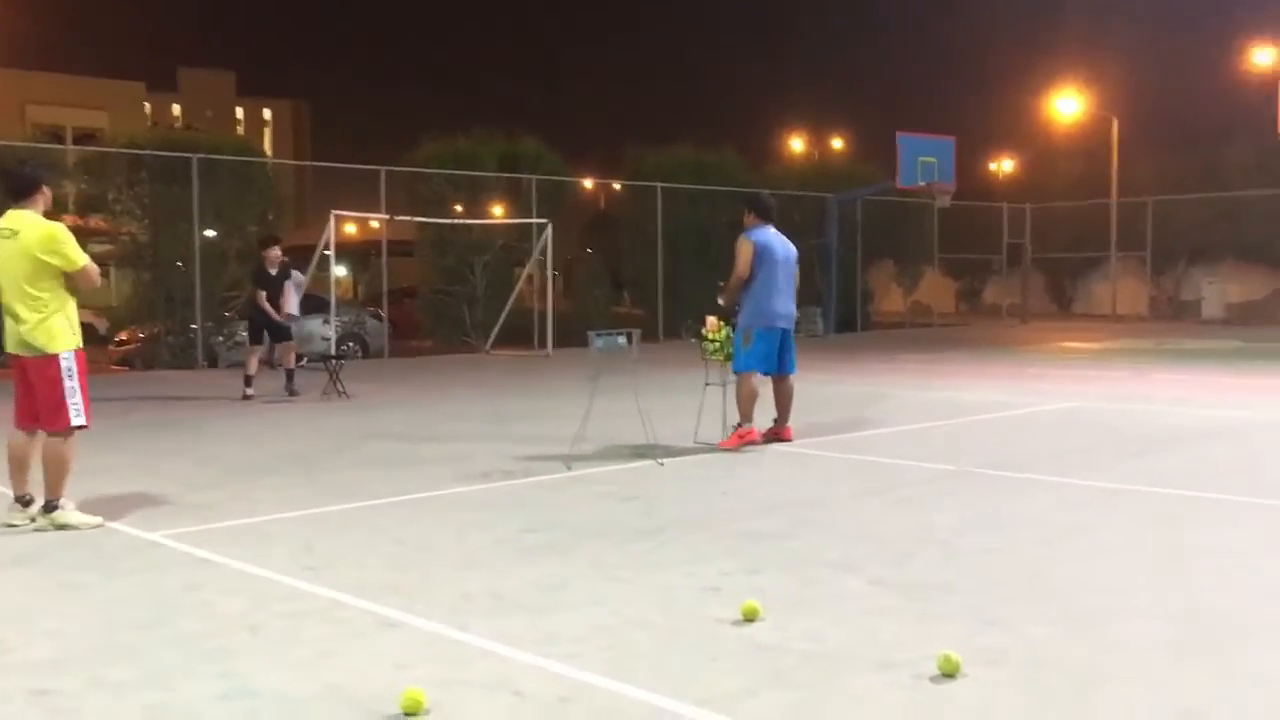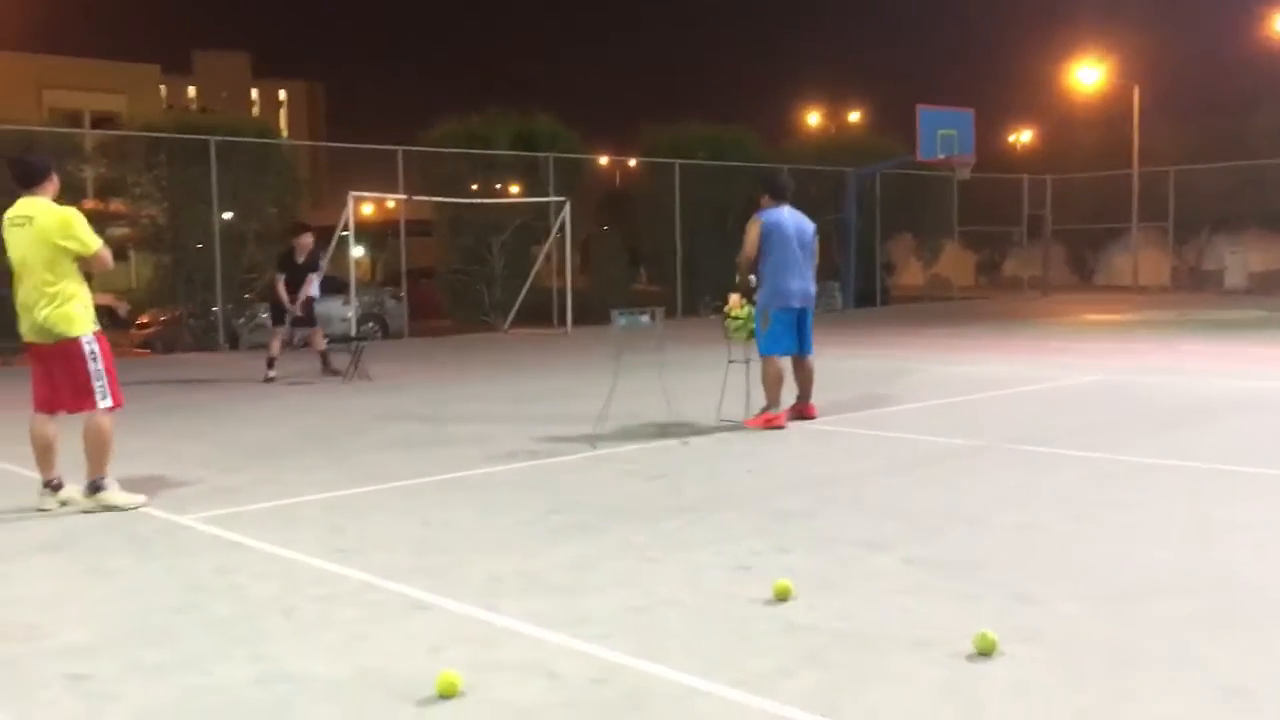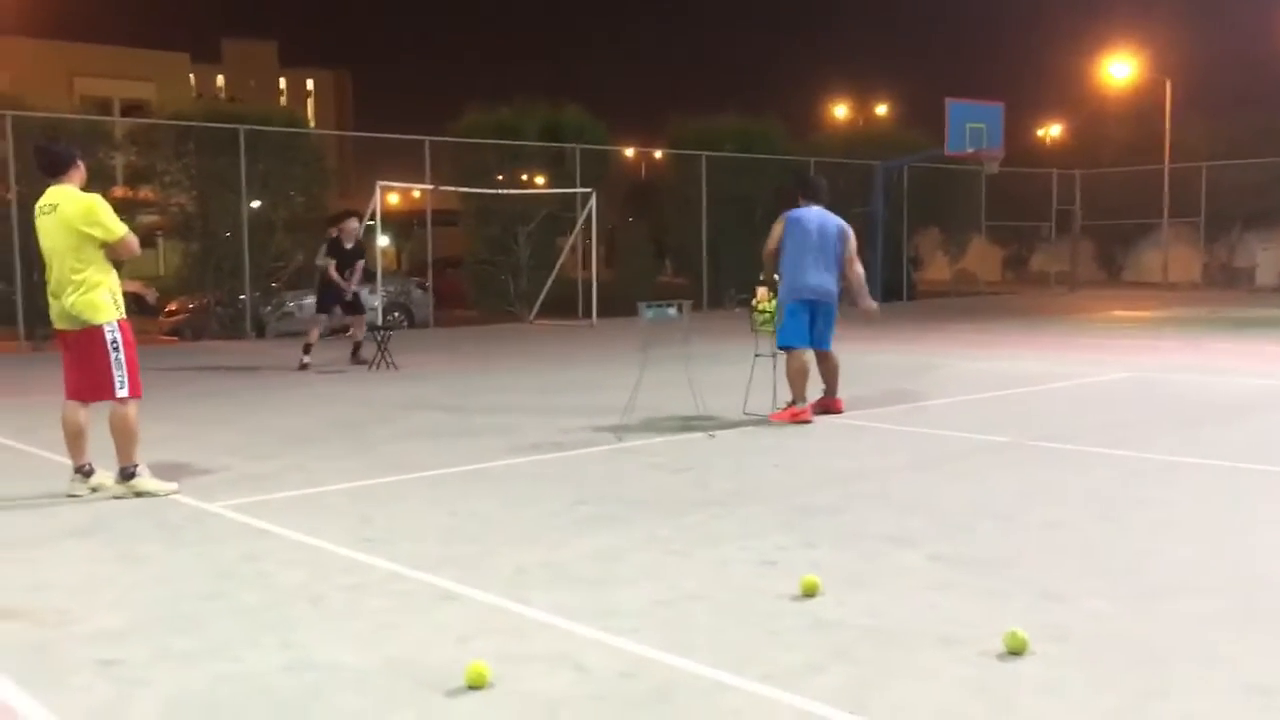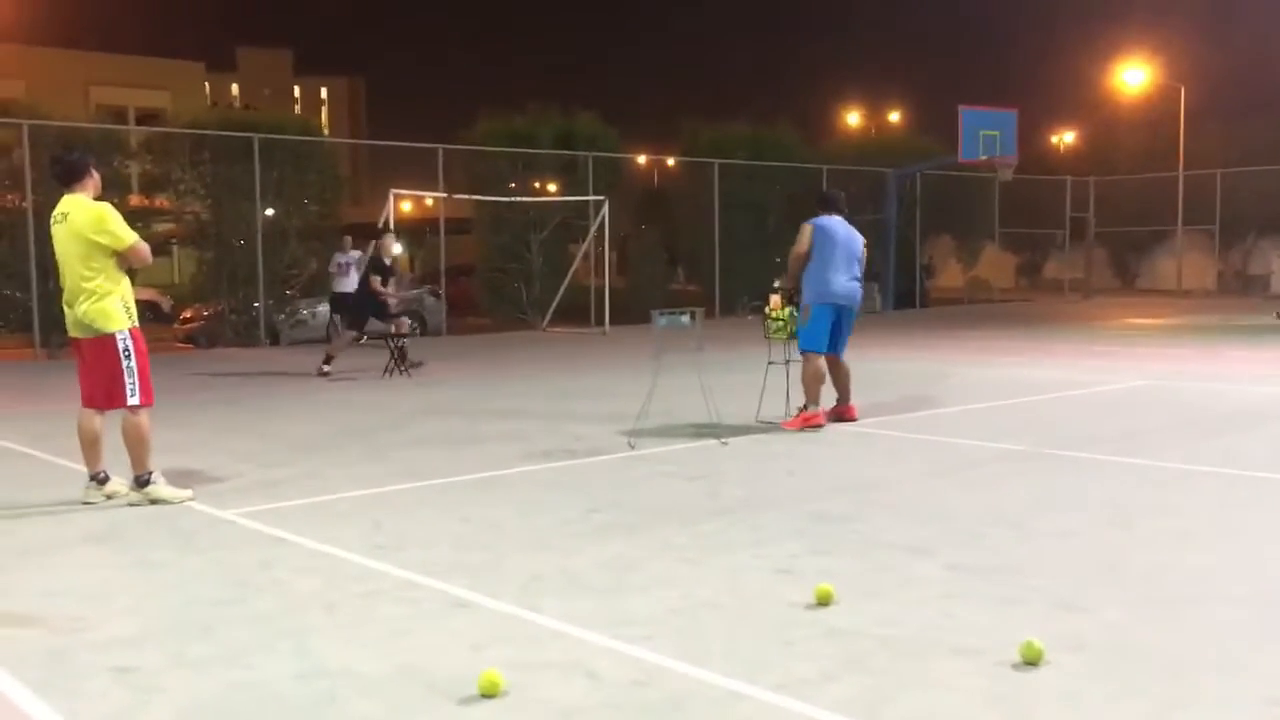
dt=0.3s
person 1, frame 1
right shoulder: (50, 232)
right elbow: (91, 278)
right wrist: (69, 271)
right hip: (55, 341)
right knee: (65, 426)
right ankle: (54, 506)
person 1, frame 2
right shoulder: (63, 217)
right elbow: (104, 262)
left hip: (35, 326)
right hip: (72, 324)
left knee: (44, 410)
right knee: (101, 405)
left ankle: (51, 487)
right ankle: (99, 486)
person 1, frame 3
left shoulder: (44, 207)
right shoulder: (87, 203)
right elbow: (131, 248)
right wrist: (109, 243)
left hip: (66, 312)
right hip: (99, 311)
left knee: (76, 396)
right knee: (123, 394)
left ankle: (82, 473)
right ankle: (130, 474)
person 1, frame 4
left shoulder: (60, 215)
right shoulder: (98, 212)
right elbow: (142, 256)
right wrist: (125, 250)
left hip: (81, 319)
right hip: (111, 319)
left knee: (92, 404)
right knee: (135, 402)
left ankle: (97, 480)
right ankle: (144, 481)
person 2, frame 1
left shoulder: (749, 239)
right shoulder: (788, 244)
left elbow: (740, 274)
left wrist: (727, 297)
left hip: (758, 315)
right hip: (785, 315)
left knee: (747, 370)
right knee: (782, 374)
left ankle: (746, 428)
right ankle: (781, 427)
person 2, frame 2
left shoulder: (761, 220)
right shoulder: (807, 222)
left elbow: (748, 255)
right elbow: (814, 261)
left wrist: (743, 274)
left hip: (775, 295)
right hip: (805, 293)
left knee: (771, 353)
right knee: (801, 353)
left ankle: (773, 412)
right ankle: (805, 404)
person 2, frame 3
left shoulder: (788, 218)
right shoulder: (841, 225)
left elbow: (769, 250)
right elbow: (852, 264)
left wrist: (772, 272)
right wrist: (863, 298)
left hip: (795, 290)
right hip: (827, 291)
left knee: (796, 347)
right knee: (822, 347)
left ankle: (799, 406)
right ankle: (831, 398)
person 2, frame 4
left shoulder: (813, 225)
right shoulder: (857, 238)
left elbow: (800, 252)
left wrist: (791, 278)
left hip: (820, 295)
right hip: (850, 298)
left knee: (813, 352)
right knee: (834, 353)
left ankle: (812, 411)
right ankle: (845, 406)
